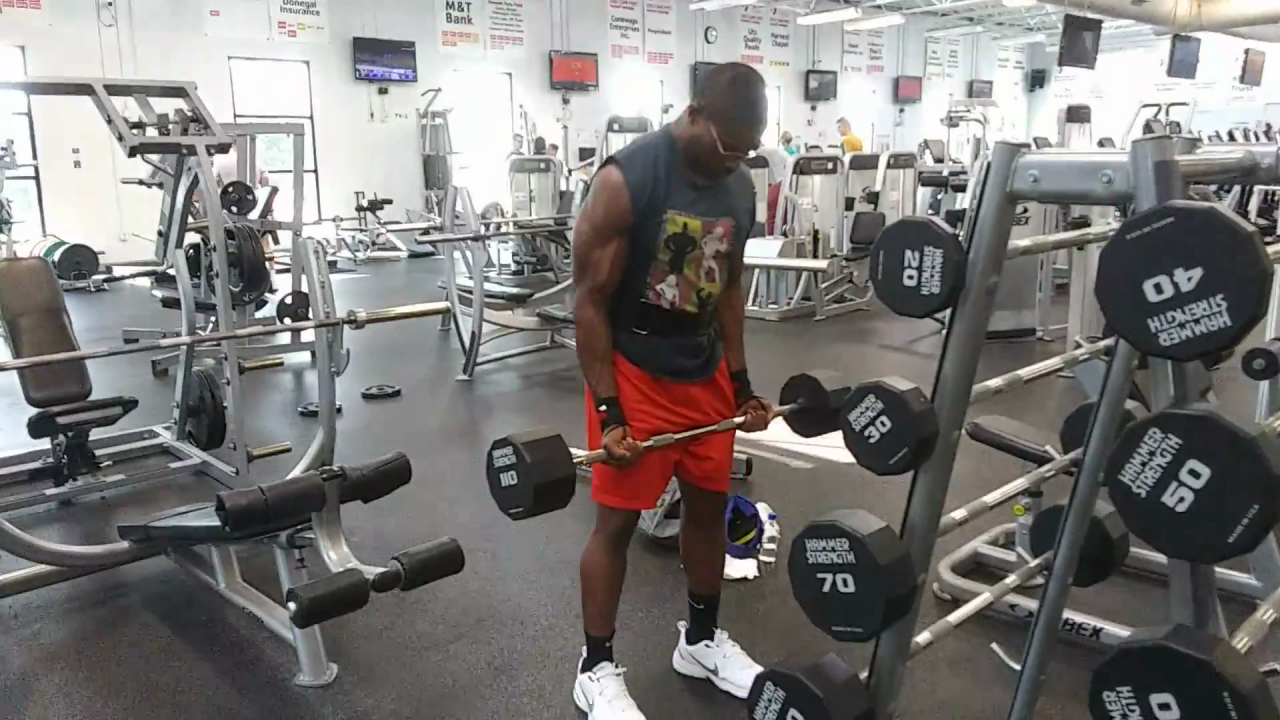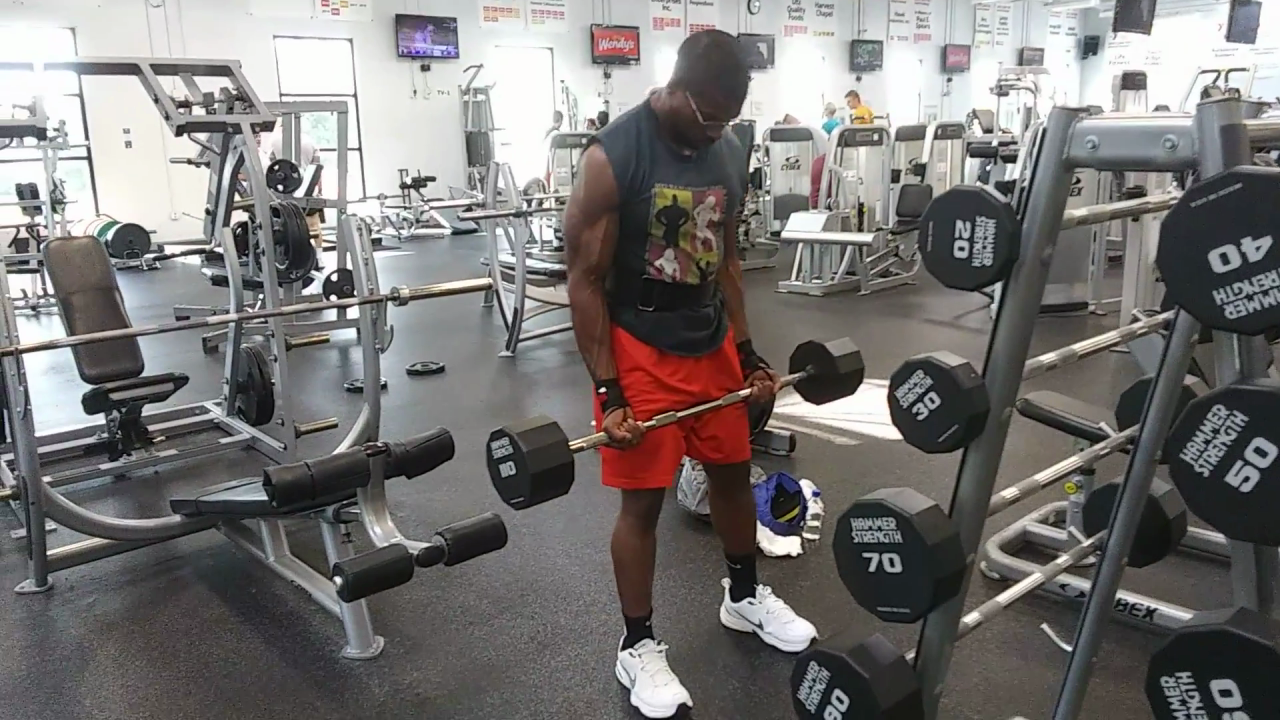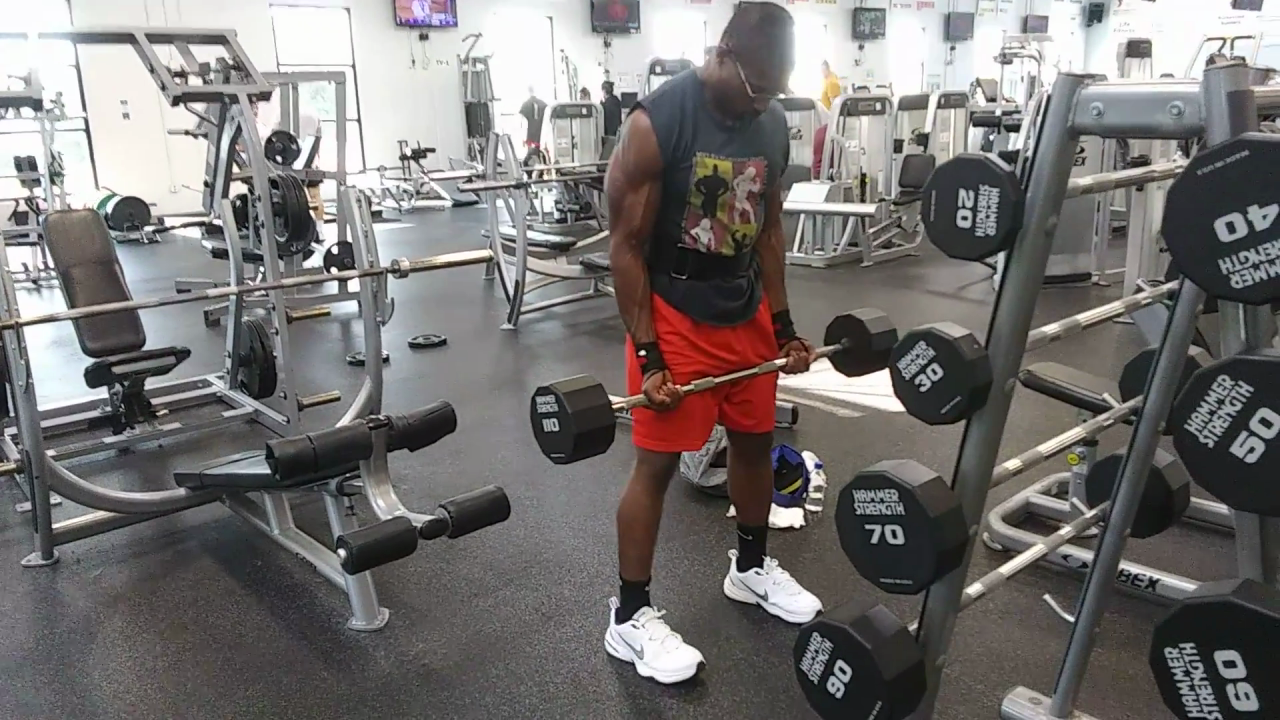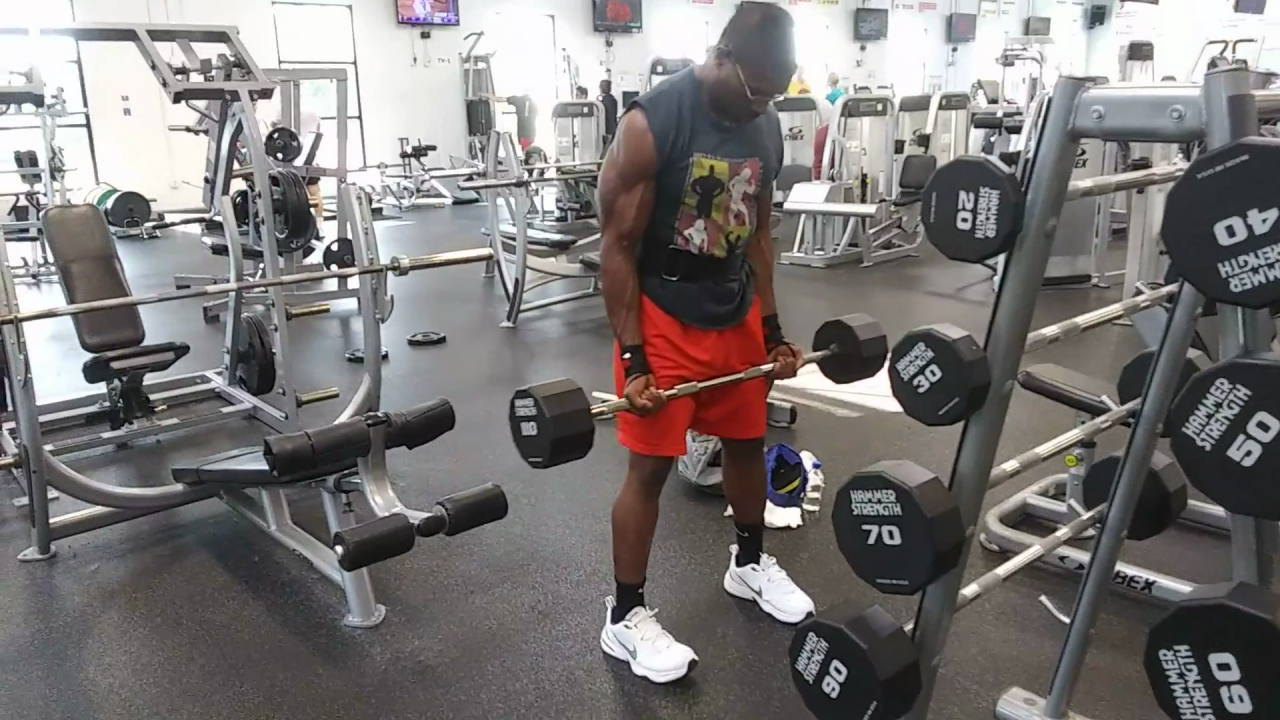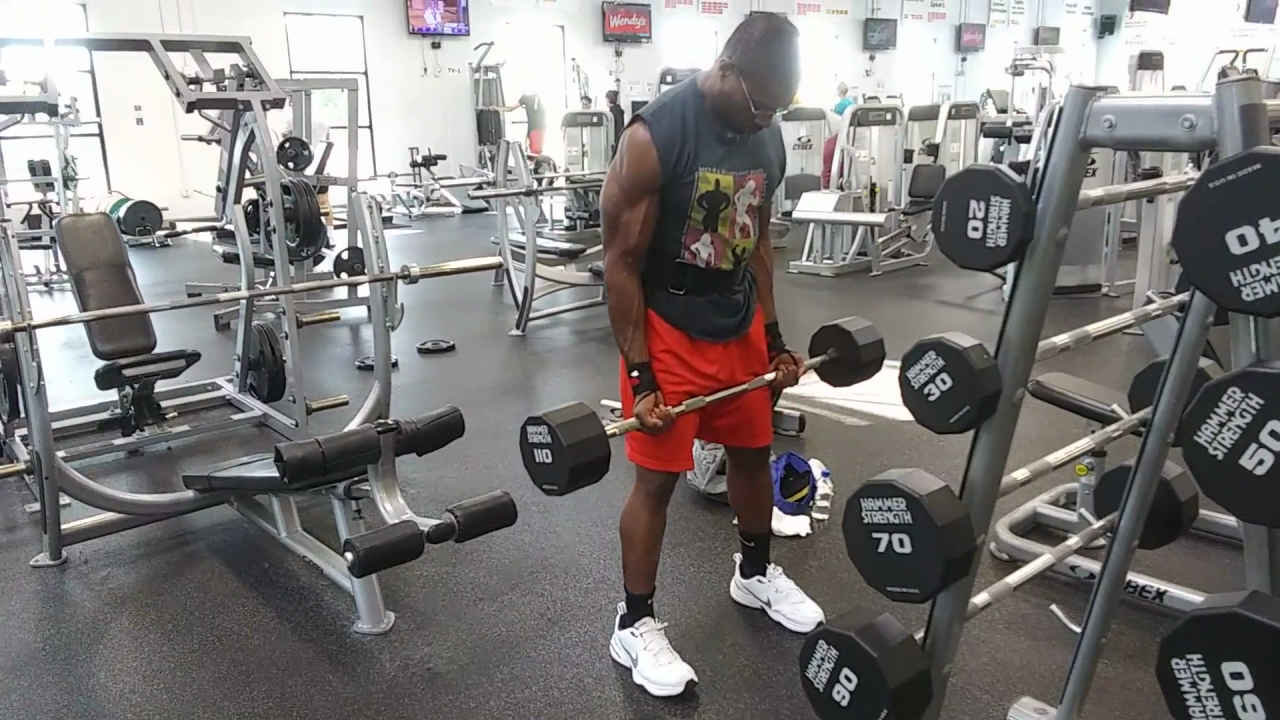
dt=0.7s
person 1, frame 1
left shoulder: (740, 188)
right shoulder: (625, 179)
right elbow: (590, 300)
left wrist: (741, 383)
right wrist: (609, 411)
left hip: (704, 375)
right hip: (634, 373)
left knee: (710, 506)
right knee: (617, 520)
left ankle: (701, 640)
person 1, frame 2
left shoulder: (729, 154)
right shoulder: (612, 157)
right elbow: (585, 281)
left wrist: (747, 353)
right wrist: (608, 392)
left hip: (712, 343)
right hip: (641, 349)
left knee: (733, 473)
right knee: (642, 499)
left ankle: (744, 596)
right ankle: (637, 647)
person 1, frame 3
left shoulder: (772, 126)
right shoulder: (656, 122)
right elbow: (626, 246)
left wrist: (784, 325)
right wrist: (649, 356)
left hip: (746, 313)
right hip: (674, 315)
left knee: (755, 443)
right knee: (657, 462)
left ankle: (751, 566)
right ankle: (631, 615)
person 1, frame 4
left shoulder: (766, 129)
right shoulder: (651, 122)
right elbow: (617, 247)
left wrist: (772, 330)
right wrist: (632, 359)
left hip: (736, 314)
right hip: (663, 317)
left knee: (747, 443)
right knee: (650, 466)
left ankle: (749, 562)
right ankle: (626, 616)
person 1, frame 5
left shoulder: (767, 137)
right shoulder: (654, 136)
right elbow: (621, 264)
left wrist: (774, 337)
right wrist: (640, 376)
left hip: (740, 326)
right hip: (668, 330)
left knee: (754, 452)
right knee: (657, 476)
left ankle: (755, 572)
right ankle: (634, 625)
